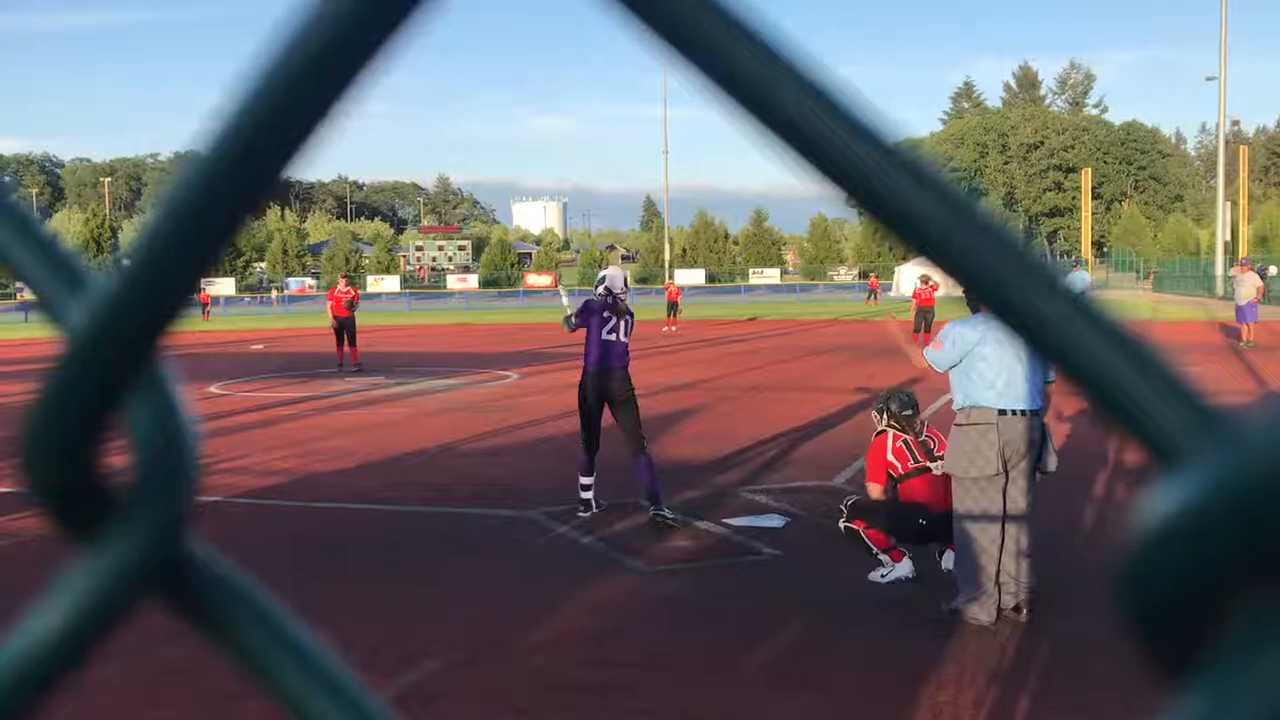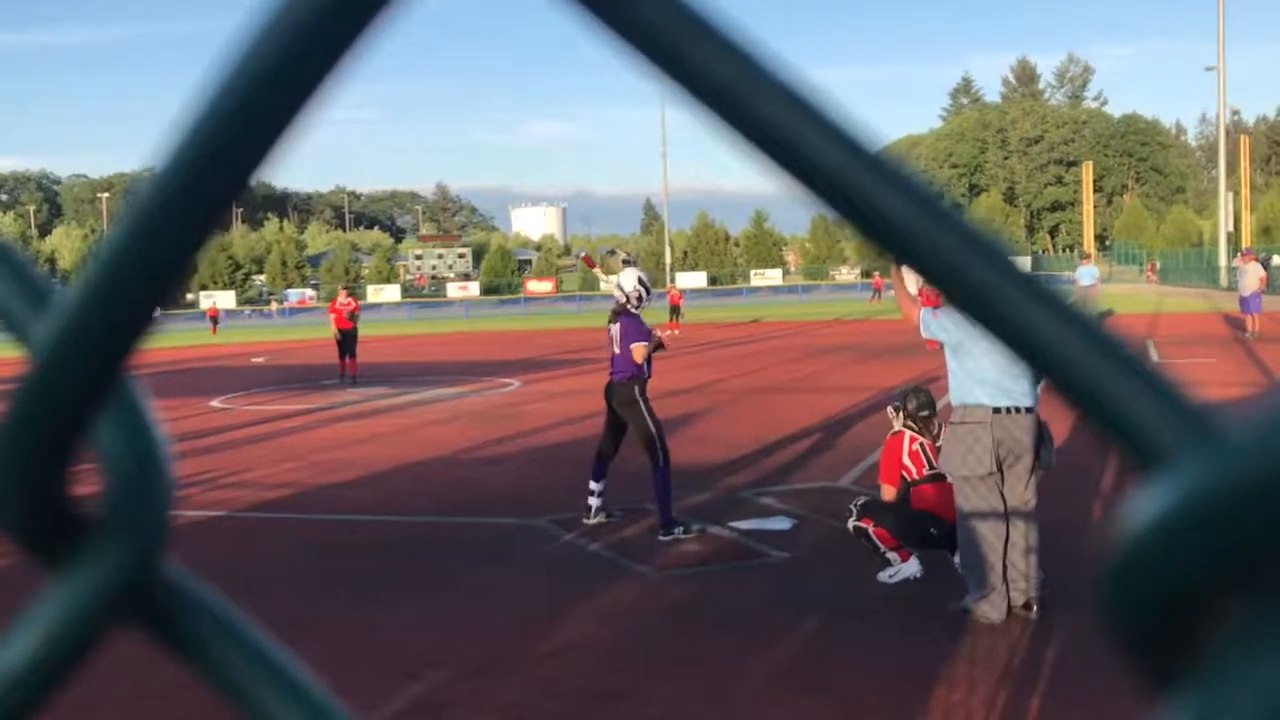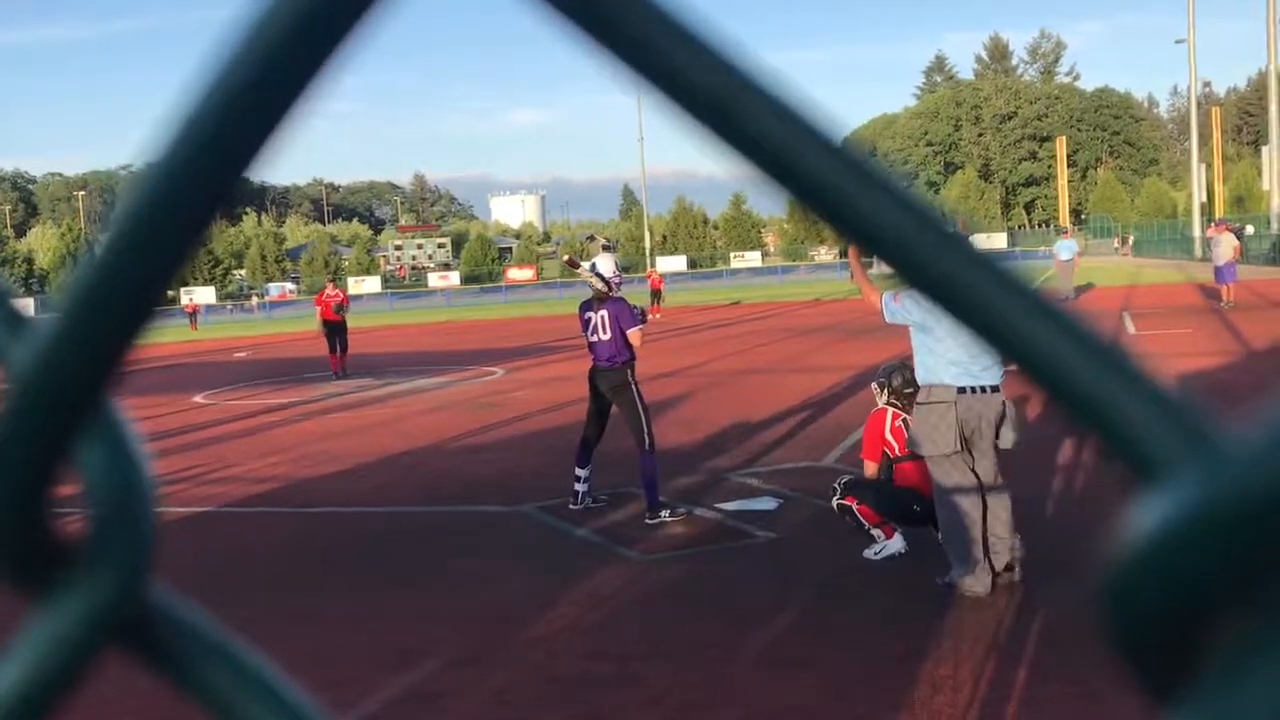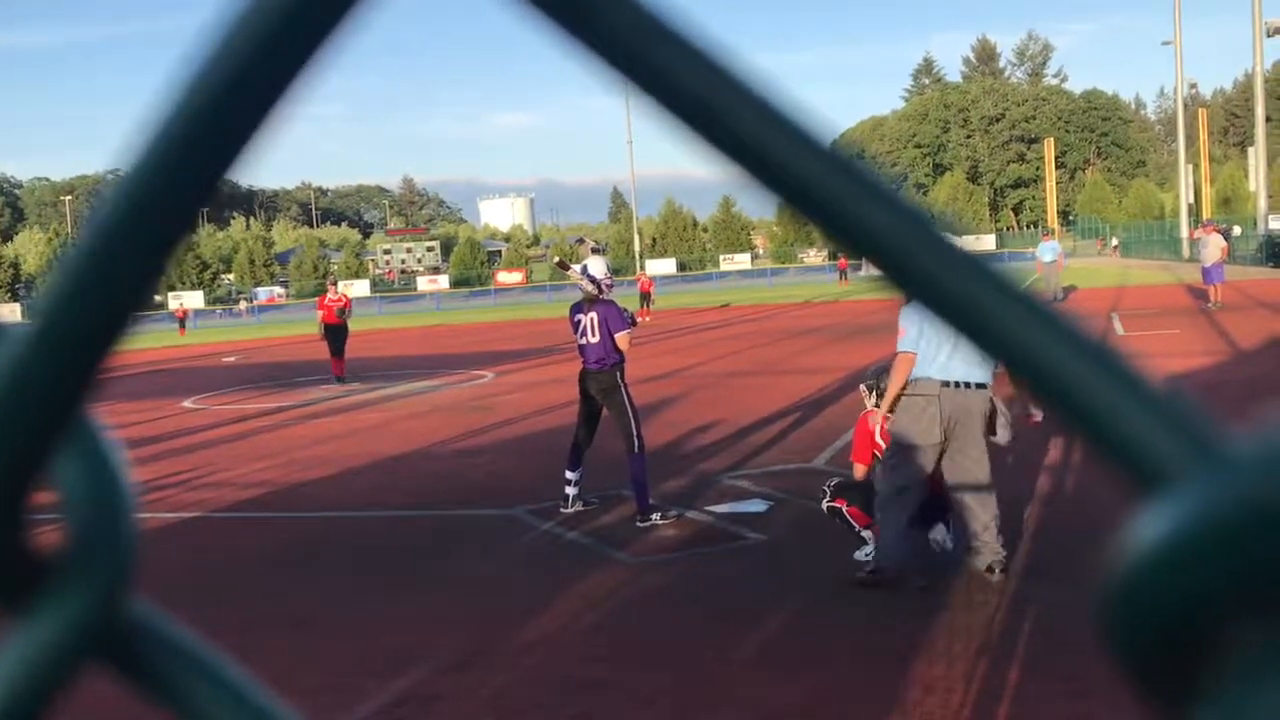
dt=1s
person 1, frame 1
left shoulder: (965, 329)
left elbow: (927, 362)
right elbow: (1047, 387)
left wrist: (899, 338)
left hip: (981, 430)
right hip: (1026, 429)
left knee: (976, 519)
right knee: (1016, 515)
left ankle: (980, 604)
right ankle: (1015, 598)
person 1, frame 2
left shoulder: (957, 321)
left elbow: (910, 311)
left wrist: (895, 269)
left hip: (977, 427)
right hip: (1023, 424)
left knee: (980, 516)
right knee: (1020, 511)
left ankle: (988, 602)
right ankle: (1024, 594)
person 1, frame 3
left shoulder: (922, 303)
left elbow: (872, 297)
left wrist: (854, 256)
left hip: (945, 406)
right hip: (989, 400)
left knee: (956, 491)
right knee: (991, 483)
left ankle: (972, 576)
right ankle: (1006, 559)
person 1, frame 4
left shoulder: (916, 309)
left elbow: (906, 360)
left wrist: (885, 404)
left hip: (928, 401)
right hip: (976, 402)
left knee: (896, 480)
right knee: (974, 481)
left ankle: (890, 561)
right ankle: (990, 557)
person 2, frame 1
left shoulder: (591, 306)
right shoulder: (629, 315)
left elbow: (569, 325)
left wrist: (571, 317)
left hip: (592, 380)
right hip: (620, 381)
left knee: (589, 443)
right knee: (637, 445)
left ankle: (586, 501)
right ankle: (656, 505)
person 2, frame 2
left shoulder: (616, 318)
right shoulder: (632, 319)
right elbow: (639, 356)
left wrist: (652, 343)
right wrist: (654, 340)
left hip: (615, 389)
right hip: (631, 391)
left knee: (607, 447)
right knee: (659, 453)
left ankle: (593, 508)
right ankle: (667, 524)
person 2, frame 3
left shoulder: (585, 308)
right shoulder: (619, 305)
right elbow: (636, 341)
right wrist: (637, 319)
left hip: (597, 375)
right hip: (620, 376)
left knee: (590, 435)
right knee: (645, 439)
left ankle: (579, 494)
right ankle: (654, 508)
person 2, frame 4
left shoulder: (576, 310)
right shoulder: (609, 307)
right elbow: (624, 345)
right wrist: (626, 322)
left hip: (587, 378)
right hip: (610, 379)
left knee: (581, 438)
right knee: (634, 442)
left ankle: (570, 497)
right ankle: (645, 510)
person 3, frame 1
left shoulder: (882, 443)
right shoulder: (934, 435)
left elbow: (876, 497)
left wrist: (891, 511)
left hip: (914, 523)
right hip: (949, 519)
left knee: (852, 509)
left ankle: (897, 562)
right ankle: (950, 551)
person 3, frame 2
left shoulder: (897, 442)
left elbow: (888, 499)
left hip: (926, 528)
left knee: (861, 509)
left ankle: (904, 562)
right ankle: (960, 551)
person 3, frame 3
left shoulder: (880, 417)
left elbow: (870, 475)
left wrist: (882, 484)
left hip: (910, 504)
left knee: (843, 489)
left ankle: (889, 538)
person 3, frame 4
left shoulder: (869, 419)
left elbow: (860, 476)
right hip: (937, 504)
left knee: (833, 492)
left ankle: (877, 538)
right ankle: (938, 525)
